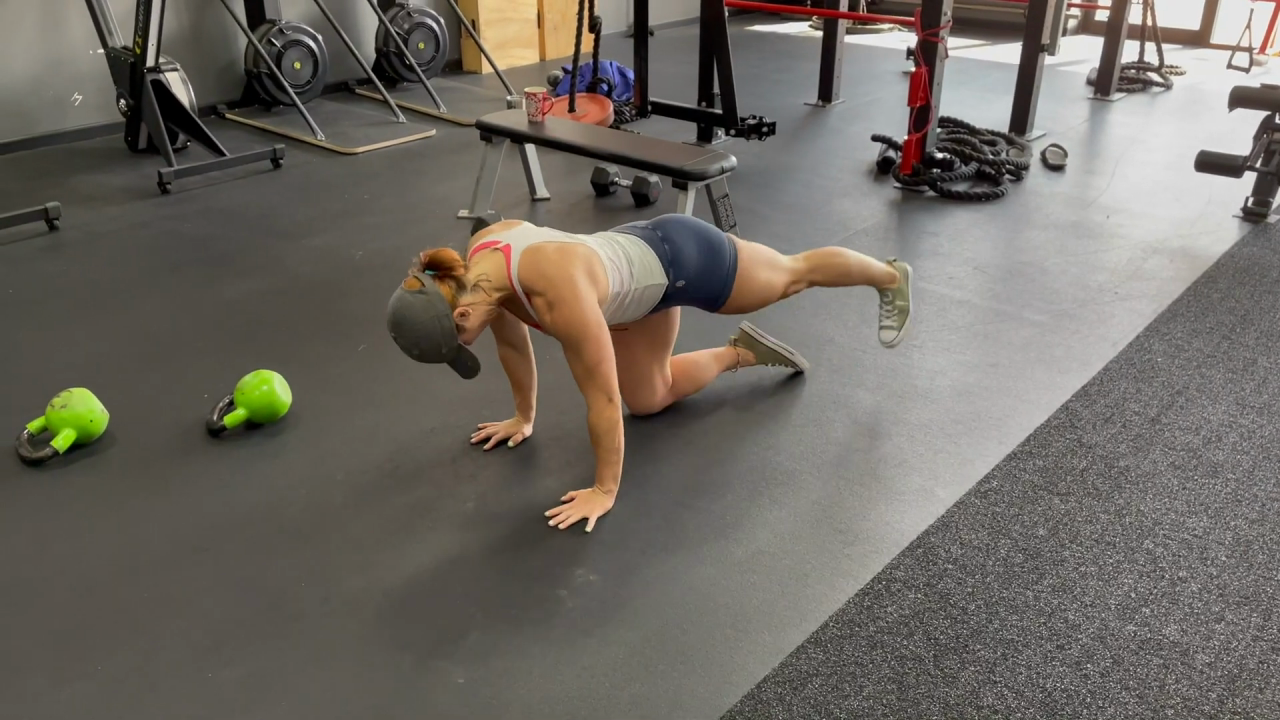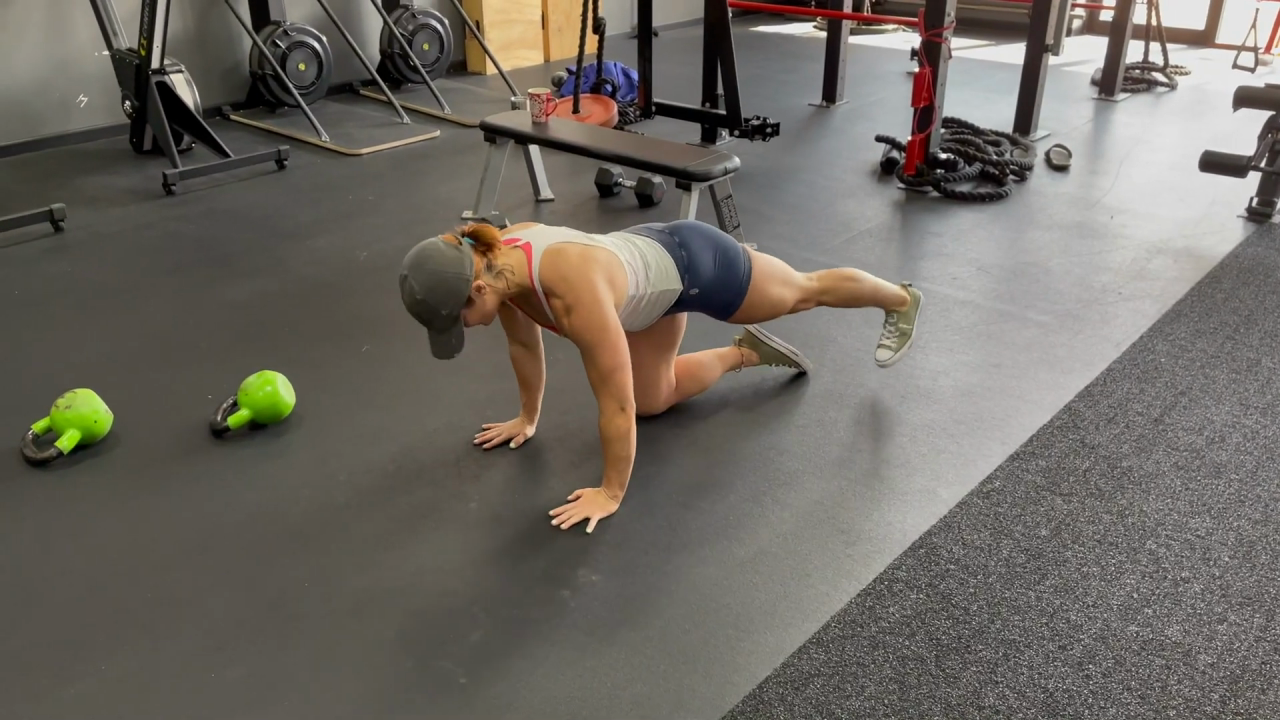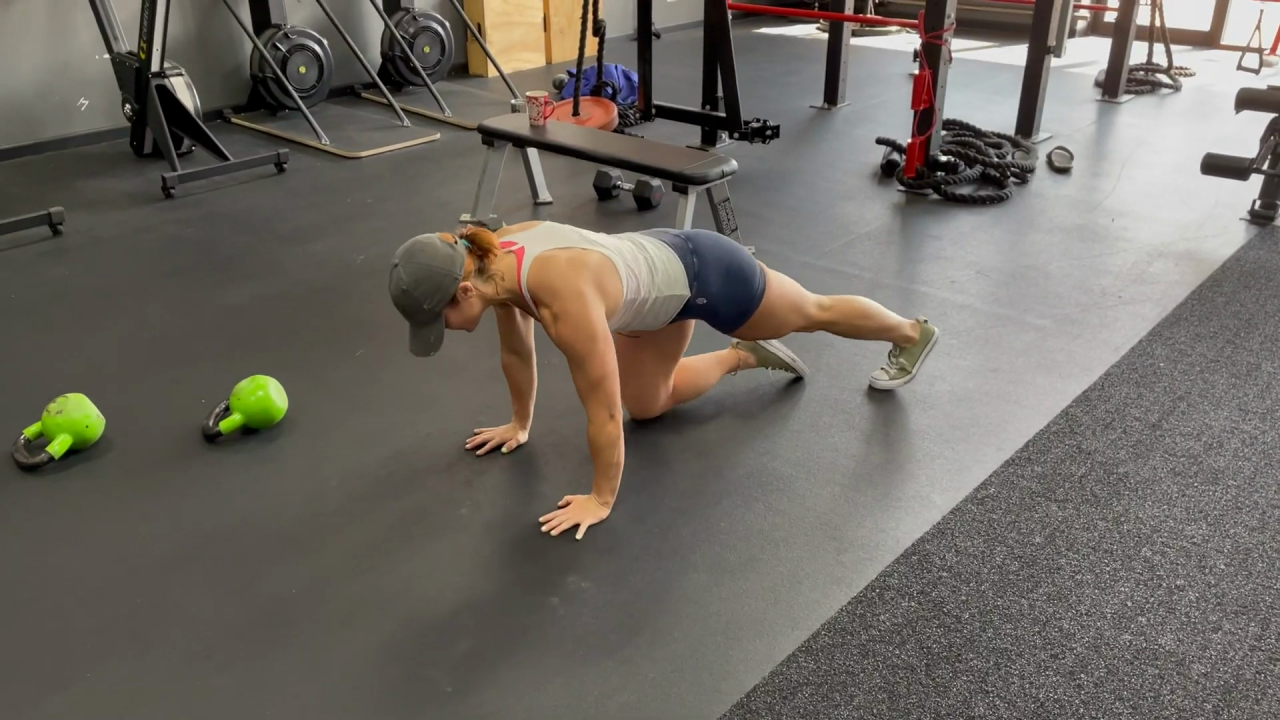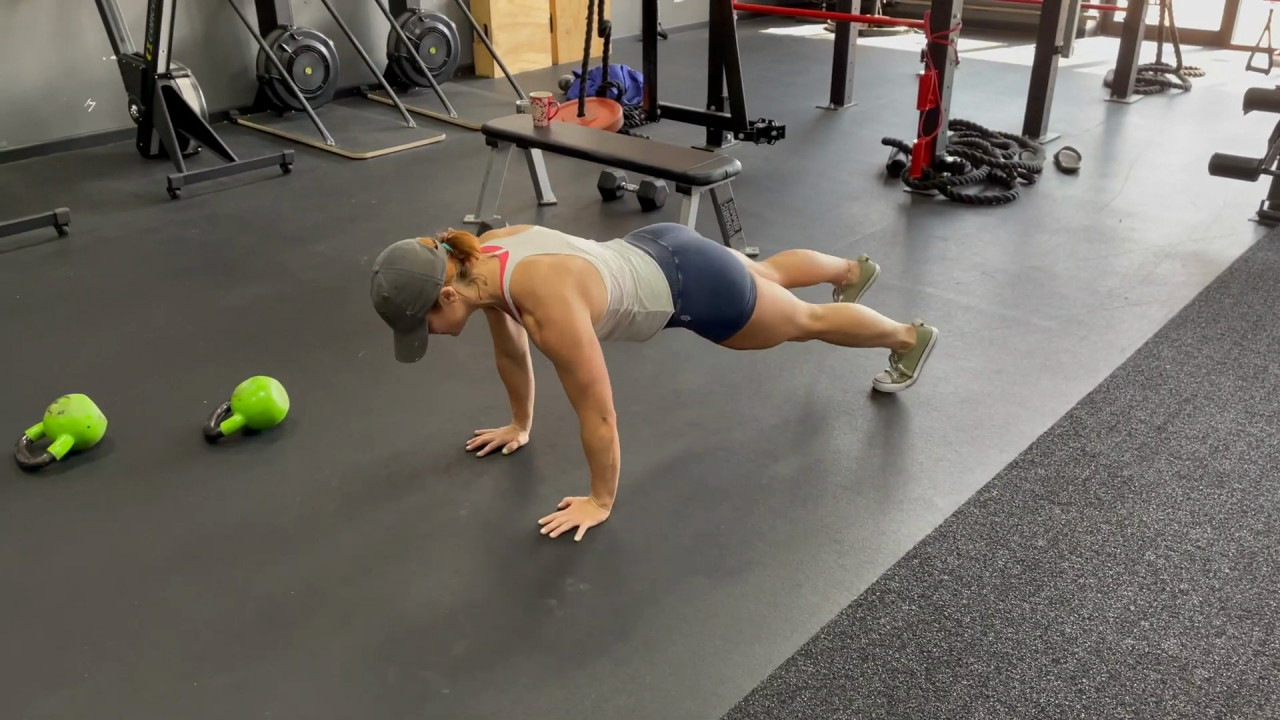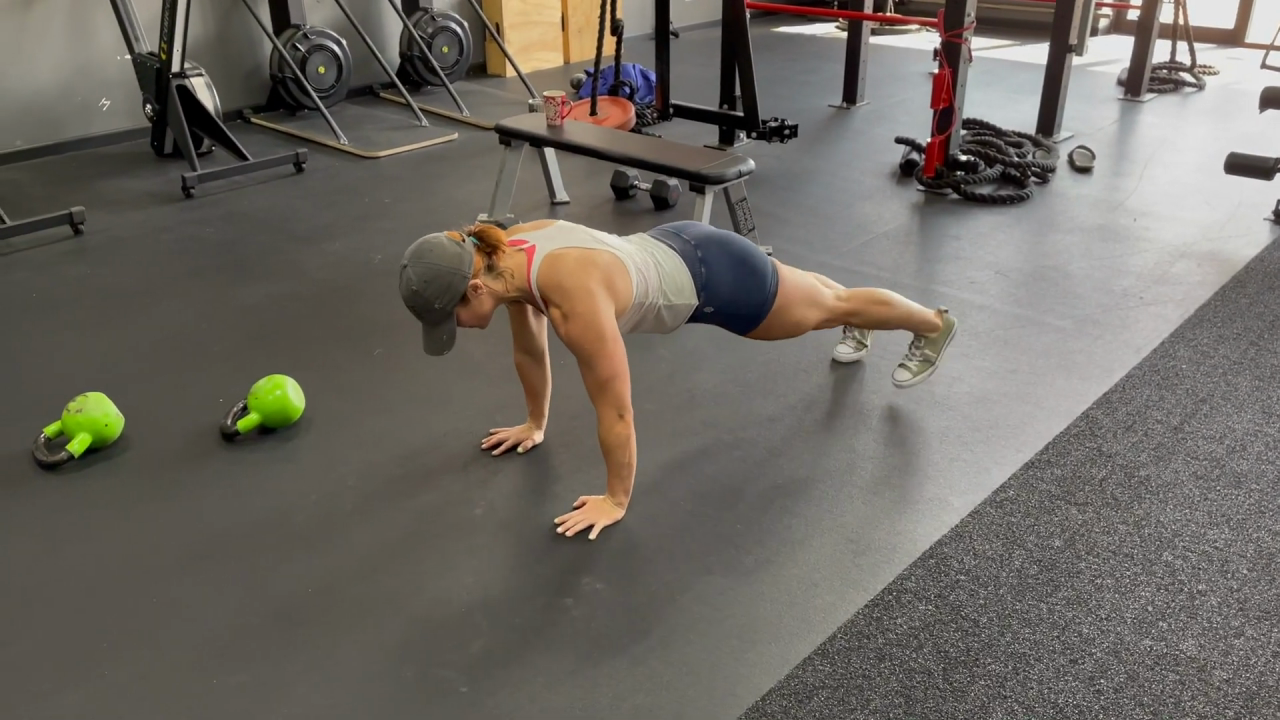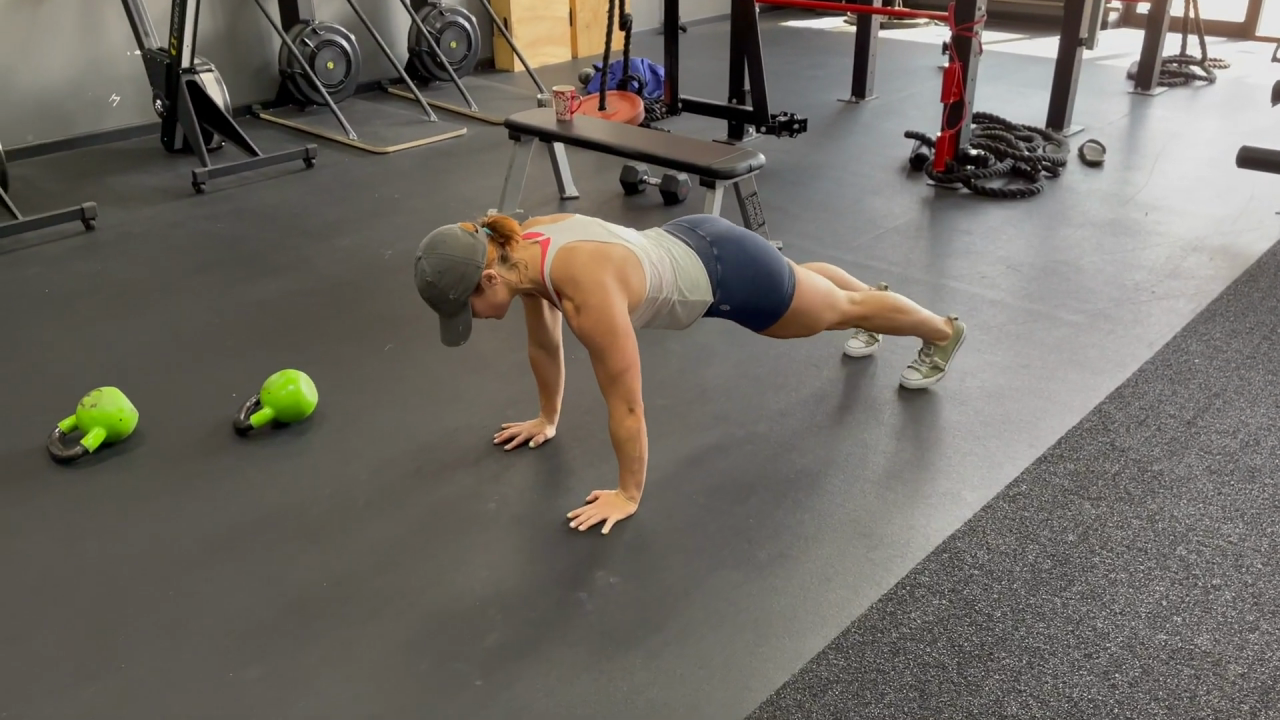
dt=0.5s
person 1, frame 1
left shoulder: (557, 294)
right shoulder: (476, 269)
left elbow: (602, 398)
right elbow: (513, 343)
left wrist: (604, 491)
right wrist: (523, 417)
left hip: (682, 259)
right hip: (638, 262)
left knee: (795, 275)
right knee: (647, 399)
left ankle: (889, 276)
right ankle: (740, 353)
person 1, frame 2
left shoulder: (575, 292)
right shoulder: (495, 261)
left elbow: (615, 403)
right elbow: (523, 342)
left wrist: (610, 493)
right wrist: (527, 417)
left hip: (693, 265)
right hip: (647, 260)
left knee: (805, 291)
right knee: (652, 400)
left ankle: (901, 300)
right ankle: (745, 351)
person 1, frame 3
left shoulder: (562, 297)
right shoulder: (493, 261)
left elbow: (603, 410)
right elbow: (516, 348)
left wrist: (602, 499)
right wrist: (520, 423)
left hip: (703, 274)
right hip: (657, 262)
left knee: (812, 313)
right knee: (647, 405)
left ankle: (912, 333)
right ankle: (743, 356)
person 1, frame 4
left shoulder: (546, 303)
right shoulder: (482, 262)
left elbow: (598, 414)
right elbow: (510, 352)
left wrist: (600, 502)
right wrist: (520, 425)
left hip: (691, 285)
right hip: (653, 250)
left knee: (805, 322)
right knee: (767, 273)
left ankle: (910, 338)
right ankle: (853, 272)
person 1, frame 5
left shoulder: (572, 297)
right shoulder: (508, 254)
left elbow: (615, 410)
right elbow: (529, 350)
left wrist: (616, 500)
right wrist: (535, 423)
left hip: (713, 277)
right hip: (673, 250)
left knee: (826, 307)
right knee: (803, 297)
left ankle: (933, 324)
right ankle: (857, 328)
person 1, frame 6
left shoulder: (585, 288)
right shoulder: (523, 249)
left elbow: (626, 403)
right elbow: (543, 343)
left wrist: (629, 495)
right wrist: (547, 418)
left hip: (730, 273)
right hip: (691, 243)
left knee: (840, 311)
right knee: (799, 276)
left ankle: (943, 332)
right ankle: (872, 291)
